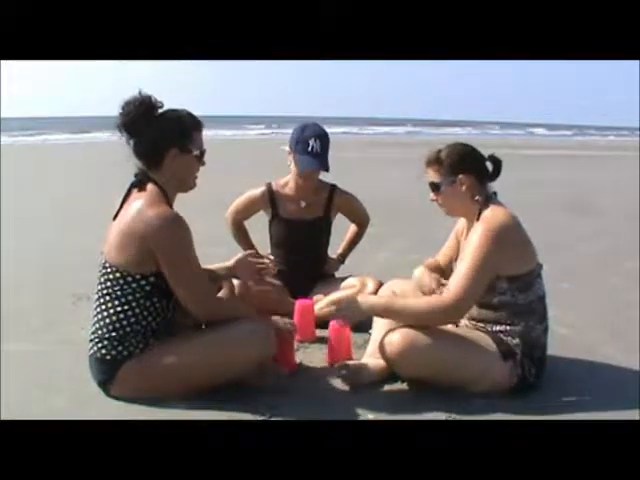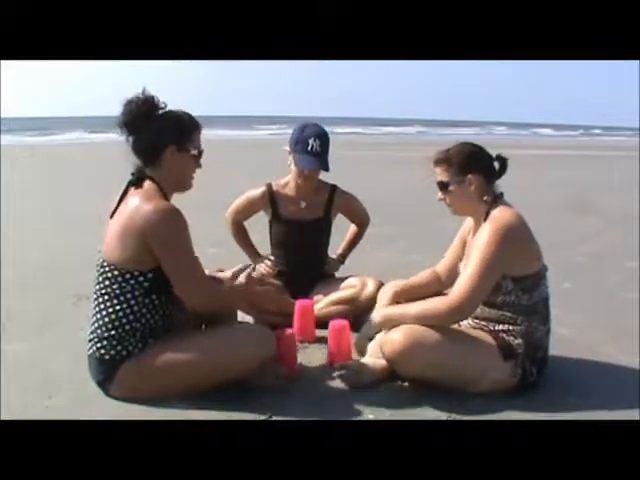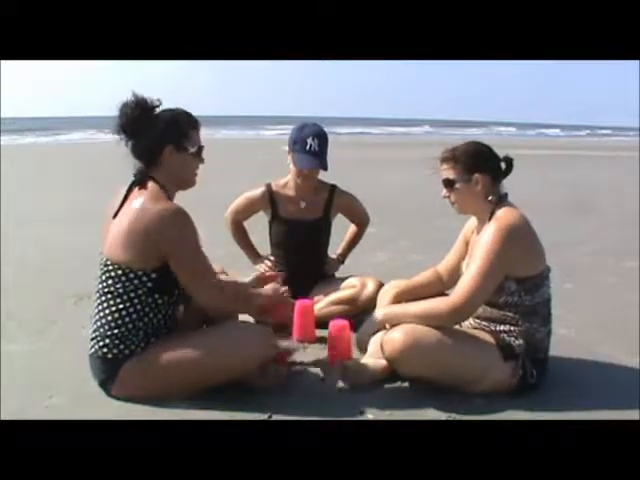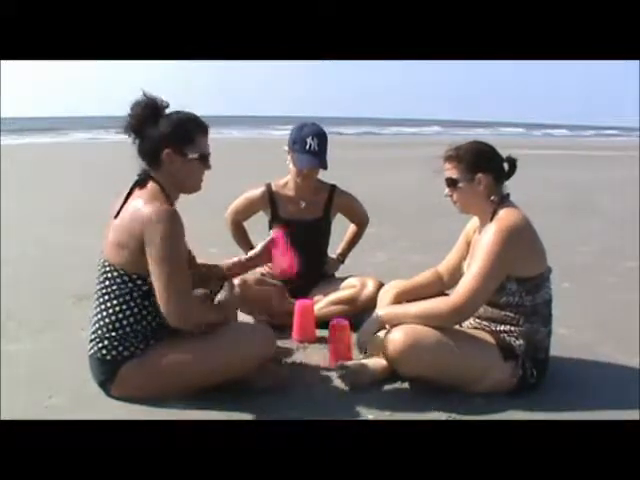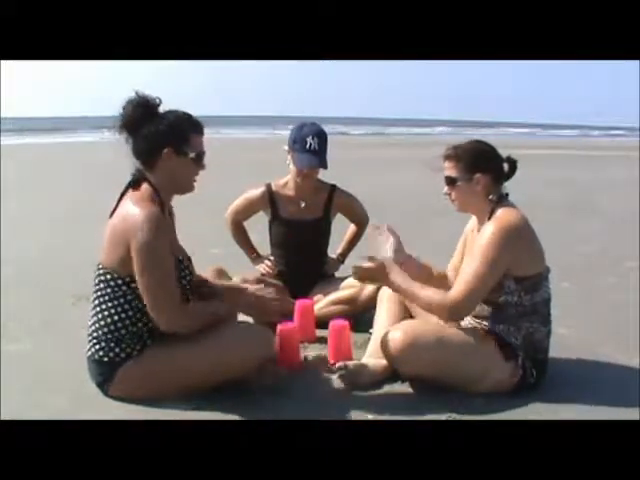
dt=0.5s
person 1, frame 1
left shoulder: (141, 199)
right shoulder: (162, 220)
right elbow: (203, 306)
left wrist: (227, 270)
right wrist: (266, 319)
left hip: (124, 350)
right hip: (127, 367)
left knee: (221, 286)
right knee: (260, 340)
person 1, frame 2
left shoulder: (135, 196)
right shoulder: (161, 214)
right elbow: (200, 300)
left wrist: (227, 285)
right wrist: (241, 294)
left hip: (120, 351)
right hip: (127, 367)
left knee: (219, 285)
right knee: (260, 342)
person 1, frame 3
left shoulder: (135, 197)
right shoulder: (166, 215)
left elbow: (193, 281)
right elbow: (213, 299)
left wrist: (244, 289)
right wrist: (262, 299)
left hip: (122, 350)
right hip: (128, 367)
left knee: (219, 280)
right knee: (262, 341)
person 1, frame 4
left shoulder: (147, 201)
right shoulder: (159, 215)
left elbow: (191, 274)
right elbow: (180, 313)
left wrist: (248, 261)
right wrist: (224, 312)
left hip: (140, 339)
right hip: (127, 366)
left knee: (218, 284)
right knee: (260, 341)
person 1, frame 5
left shoulder: (154, 204)
right shoulder: (147, 219)
left elbow: (185, 282)
right elbow: (171, 319)
left wrist: (239, 293)
right wrist: (231, 307)
left hip: (131, 347)
right hip: (126, 367)
left knee: (218, 276)
right knee: (260, 342)
left ankle: (223, 363)
person 2, frame 1
left shoulder: (491, 227)
right shoulder: (471, 220)
left elbow: (449, 309)
right elbow: (440, 266)
left wrist: (369, 304)
right wrist: (423, 272)
left hip: (510, 357)
right hip: (478, 326)
left knee: (399, 343)
right knee: (394, 291)
left ankle: (379, 364)
right ankle: (373, 363)
person 2, frame 2
left shoulder: (499, 227)
right shoulder: (477, 221)
left elbow: (455, 309)
right elbow: (440, 275)
left wrist: (383, 316)
right wrist: (395, 294)
left hip: (512, 357)
right hip: (481, 326)
left knee: (400, 342)
right knee: (391, 291)
left ankle: (380, 364)
right ankle: (375, 363)
person 2, frame 3
left shoulder: (503, 227)
right shoulder: (480, 221)
left elbow: (457, 309)
right elbow: (443, 275)
left wrist: (385, 315)
right wrist: (395, 295)
left hip: (512, 357)
right hip: (483, 328)
left knee: (399, 341)
right knee: (392, 290)
left ankle: (383, 362)
right ankle: (376, 362)
person 2, frame 4
left shoulder: (504, 228)
right shoulder: (480, 222)
left elbow: (457, 309)
right elbow: (443, 275)
left wrist: (384, 315)
right wrist: (395, 295)
left hip: (513, 358)
right hip: (483, 330)
left knee: (401, 341)
right knee: (391, 290)
left ankle: (382, 361)
right ankle: (376, 362)
person 2, frame 5
left shoulder: (501, 228)
right shoulder: (481, 221)
left elbow: (456, 307)
right elbow: (450, 280)
left wrist: (392, 276)
right wrist: (402, 262)
left hip: (512, 356)
right hip: (484, 331)
left knee: (400, 340)
right knee: (393, 291)
left ankle: (385, 364)
right ankle: (375, 362)
person 3, frame 1
left shoulder: (336, 198)
right shoulder: (267, 195)
left elbow: (362, 221)
right elbow: (233, 217)
left wrist: (340, 258)
left hip: (320, 284)
right hip: (280, 284)
left knee: (372, 288)
right knee: (238, 288)
left ankle: (291, 317)
person 3, frame 2
left shoulder: (336, 198)
right shoulder: (267, 195)
left elbow: (362, 221)
right elbow: (233, 218)
left wrist: (340, 257)
right wrist: (256, 258)
left hip: (320, 285)
right hip: (279, 286)
left knee: (373, 289)
left ankle: (291, 318)
right ankle: (329, 311)
person 3, frame 3
left shoulder: (336, 198)
right shoulder: (267, 196)
left elbow: (362, 221)
right elbow: (232, 218)
left wrist: (340, 257)
right wrist: (256, 259)
left hip: (320, 285)
left knee: (373, 289)
right ankle: (331, 311)
person 3, frame 4
left shoulder: (335, 198)
right shoulder: (267, 195)
left elbow: (361, 221)
right elbow: (233, 218)
left wrist: (340, 257)
left hip: (319, 285)
left knee: (372, 289)
left ankle: (289, 317)
right ankle: (327, 311)
person 3, frame 5
left shoulder: (335, 198)
right shoulder: (267, 196)
left elbow: (361, 221)
right elbow: (232, 218)
left wrist: (340, 257)
right wrist: (256, 258)
left hip: (319, 286)
left knee: (372, 288)
left ankle: (291, 315)
right ankle: (330, 311)
